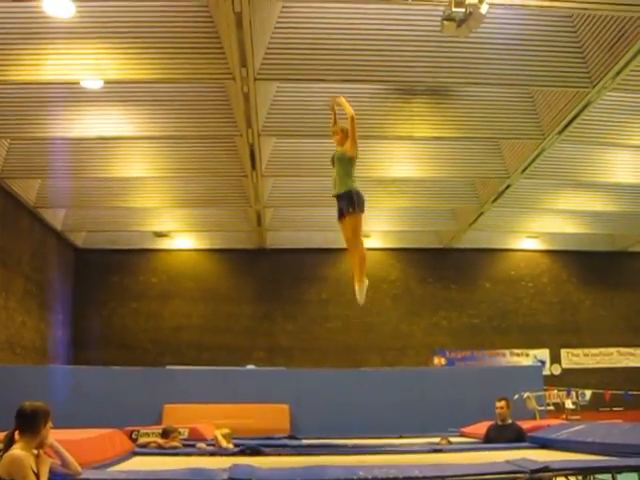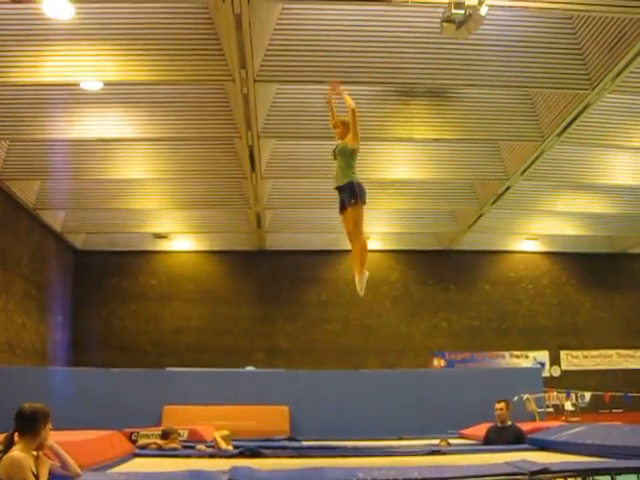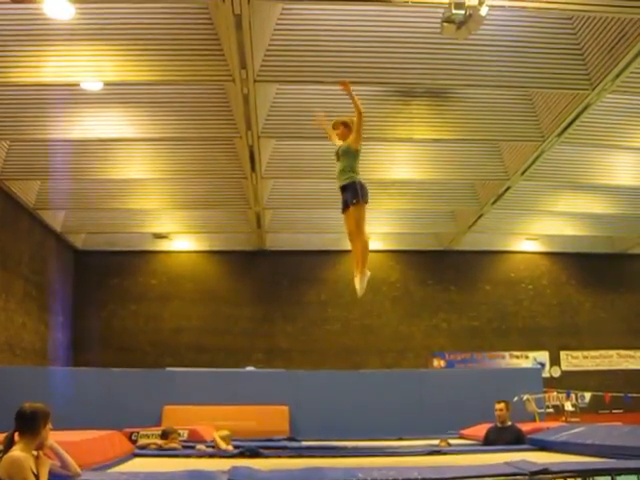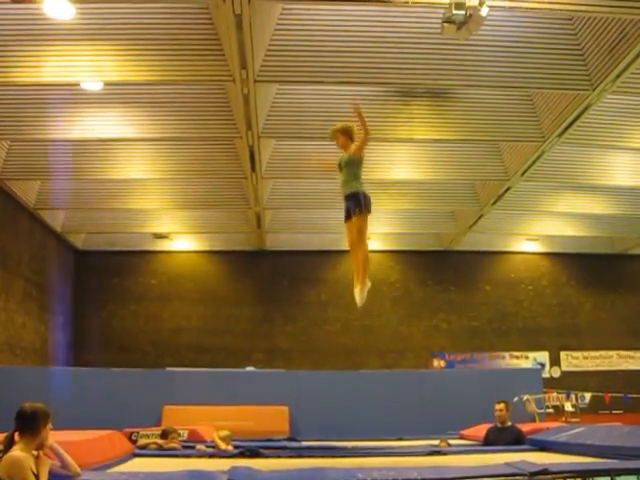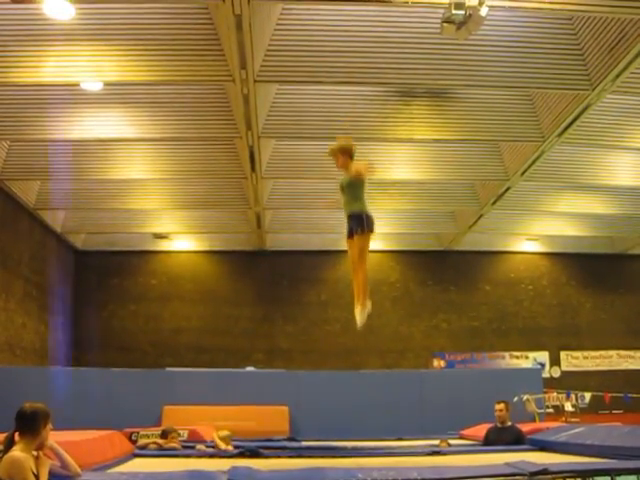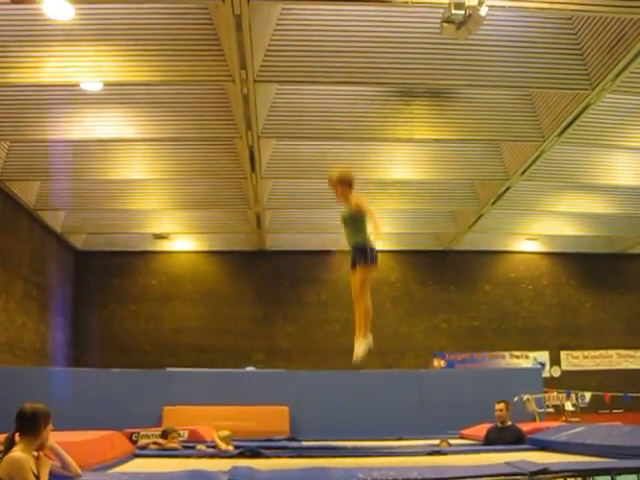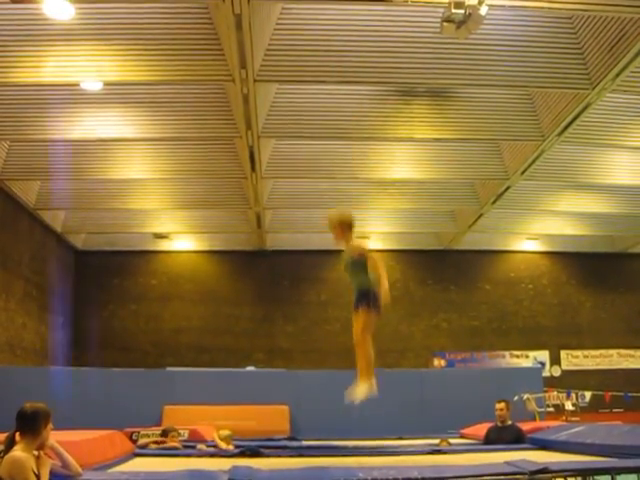
dt=0.1s
person 1, frame 1
left shoulder: (351, 147)
right shoulder: (339, 151)
left elbow: (352, 118)
right elbow: (334, 128)
left wrist: (343, 102)
right wrist: (333, 110)
left hip: (351, 196)
right hip: (342, 199)
left knee: (356, 241)
right knee: (351, 244)
left ankle: (361, 280)
right ankle: (358, 281)
person 1, frame 2
left shoulder: (352, 140)
right shoulder: (340, 144)
left elbow: (353, 110)
right elbow: (334, 121)
left wrist: (342, 93)
right wrist: (330, 102)
left hip: (352, 187)
right hip: (343, 191)
left knee: (357, 232)
right knee: (352, 236)
left ankle: (361, 271)
right ankle: (359, 272)
person 1, frame 3
left shoulder: (355, 140)
right shoulder: (342, 145)
left elbow: (360, 115)
right elbow: (332, 137)
left wrist: (349, 93)
right wrist: (322, 125)
left hip: (355, 189)
right hip: (346, 190)
left knee: (359, 233)
right knee: (352, 236)
left ankle: (361, 270)
right ankle: (359, 271)
person 1, frame 4
left shoulder: (355, 150)
right shoulder: (346, 156)
left elbow: (366, 134)
right elbow: (340, 165)
left wrist: (359, 114)
left hip: (358, 198)
right hip: (349, 201)
left knee: (360, 243)
right knee: (354, 246)
left ankle: (363, 282)
right ankle: (359, 283)
person 1, frame 5
left shoulder: (357, 168)
right shoulder: (347, 175)
left elbow: (365, 170)
left wrist: (368, 168)
left hip: (361, 219)
right hip: (352, 221)
left knee: (360, 264)
right knee: (355, 266)
left ankle: (363, 303)
right ankle: (360, 304)
person 1, frame 6
left shoulder: (357, 201)
right shoulder: (347, 206)
left elbow: (369, 211)
left wrist: (375, 222)
left hip: (364, 250)
right hip: (356, 252)
left knee: (362, 295)
right knee: (357, 298)
left ankle: (364, 336)
right ankle: (360, 337)
person 1, frame 7
left shoulder: (357, 247)
right shoulder: (347, 249)
left elbow: (377, 263)
left wrist: (384, 284)
left hip: (369, 294)
right hip: (360, 295)
left knee: (363, 338)
right knee: (359, 341)
left ankle: (368, 381)
right ankle: (362, 382)
